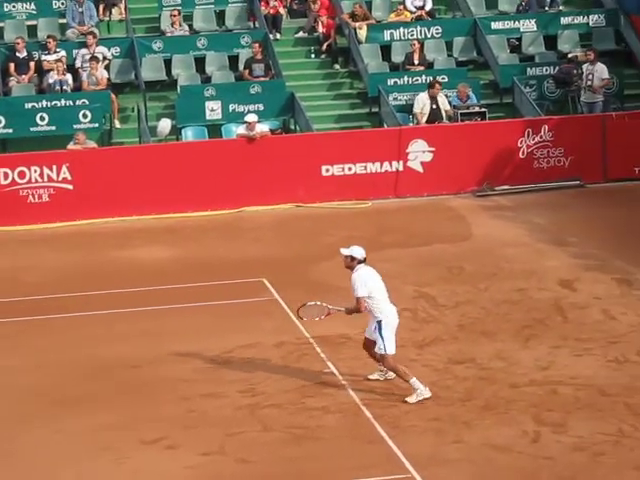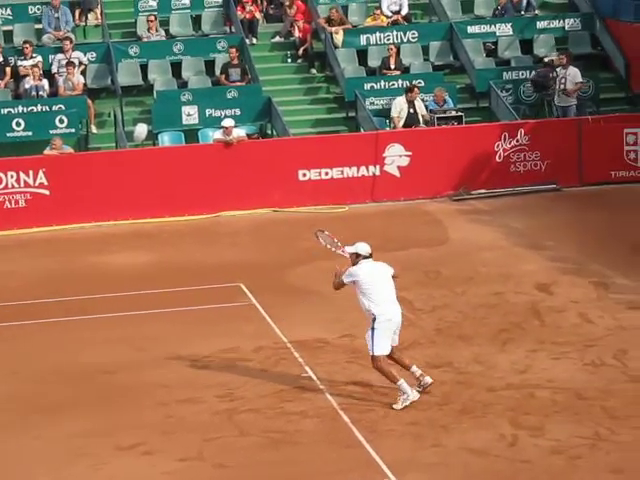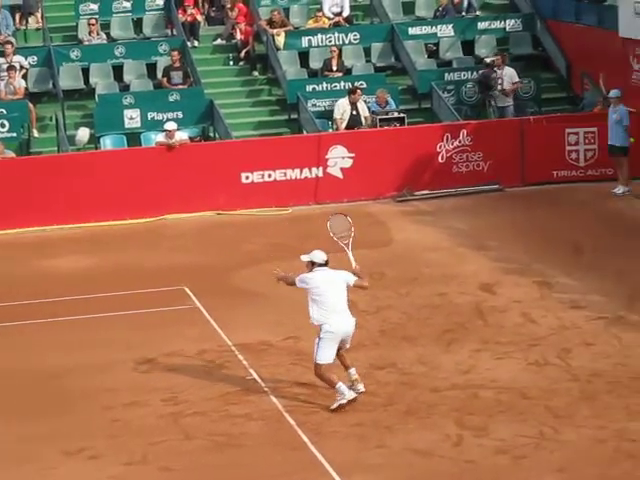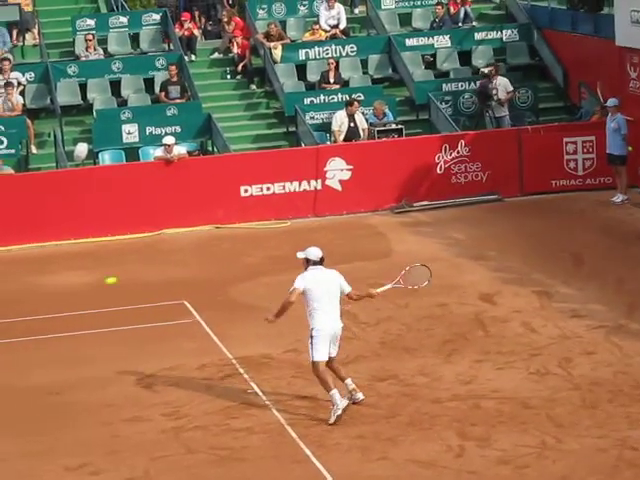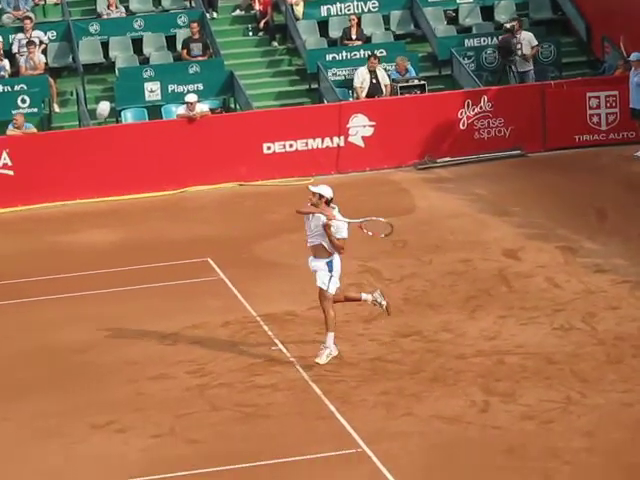
dt=0.3s
person 1, frame 1
left shoulder: (357, 277)
right shoulder: (368, 270)
left elbow: (360, 308)
left wrist: (349, 310)
right wrist: (364, 303)
left hip: (384, 319)
right hip: (387, 315)
left knee: (388, 361)
right knee: (368, 345)
left ankle: (421, 389)
right ankle: (385, 371)
person 1, frame 2
left shoulder: (354, 271)
right shoulder: (382, 265)
left elbow: (336, 286)
right elbow: (395, 275)
left wrist: (339, 275)
left hip: (382, 319)
right hip: (395, 314)
left knee: (378, 362)
right knee: (391, 352)
left ankle: (408, 393)
right ankle: (422, 378)
person 1, frame 3
left shoulder: (309, 278)
right shoulder: (341, 274)
left elbow: (290, 281)
right elbow: (365, 284)
left wrist: (280, 276)
right wrist: (359, 273)
left hip: (331, 327)
right hip: (348, 324)
left knee: (320, 371)
right knee: (339, 351)
left ankle: (344, 392)
right ankle: (356, 382)
person 1, frame 4
left shoulder: (304, 278)
right shoulder: (335, 275)
left elbow: (290, 299)
right elbow: (353, 296)
left wrist: (276, 316)
right wrist: (369, 294)
left hip: (320, 329)
right hip: (335, 325)
left knee: (319, 368)
right knee: (331, 362)
left ankle: (338, 402)
right ankle: (355, 392)
person 1, frame 5
left shoulder: (339, 220)
right shoulder: (312, 208)
left elbow: (341, 248)
right elbow: (299, 210)
left wrist: (330, 232)
right wrist: (319, 210)
left hip: (328, 263)
right hip: (316, 261)
left knee: (326, 302)
right knee: (332, 299)
left ankle: (329, 346)
right ankle: (373, 297)
